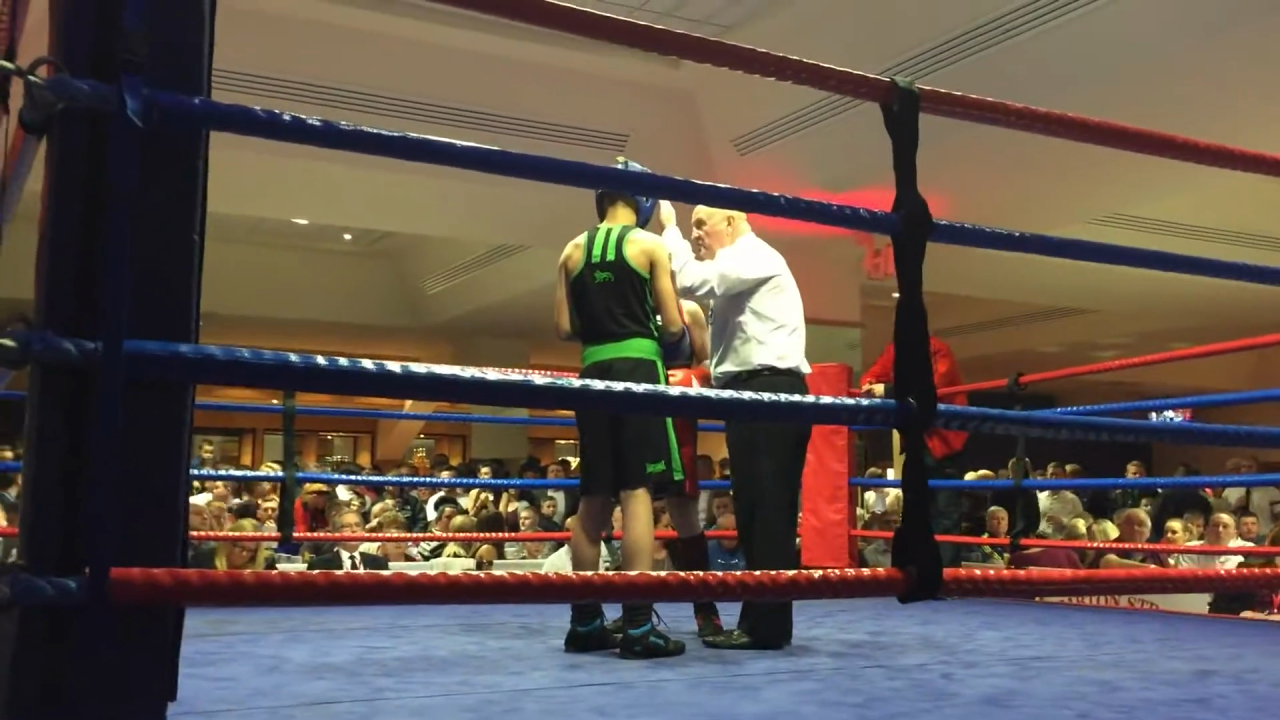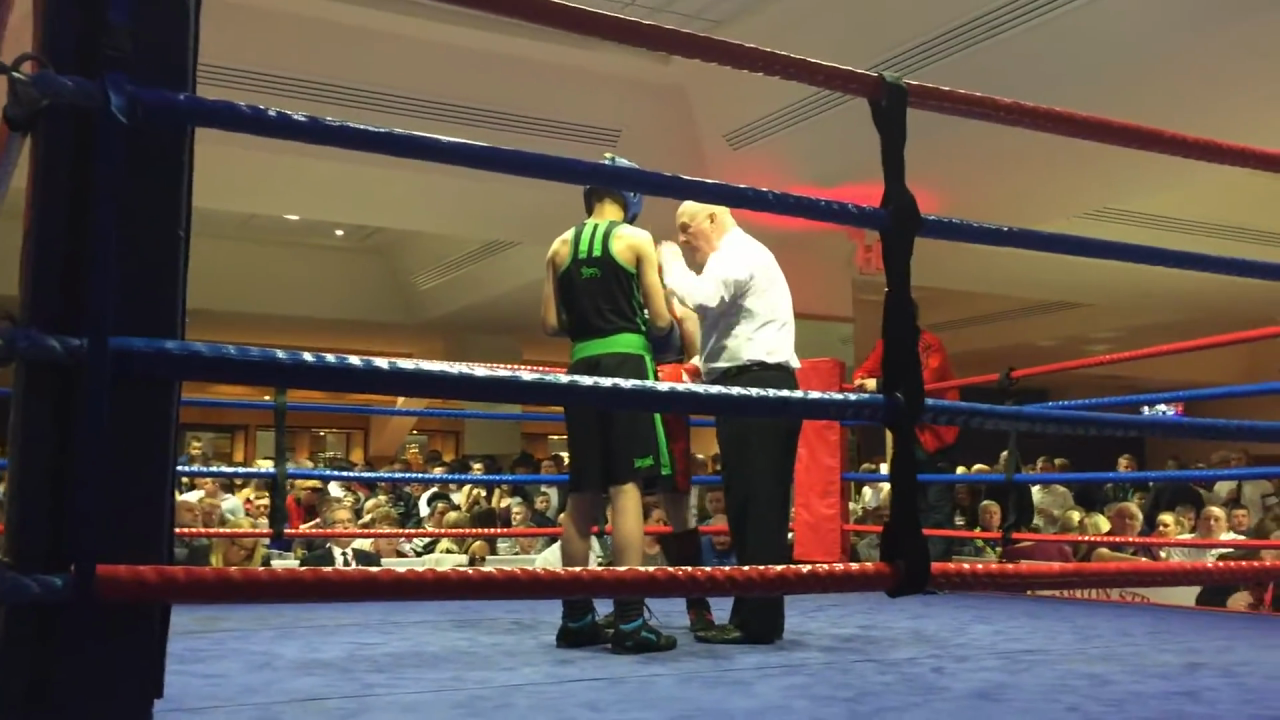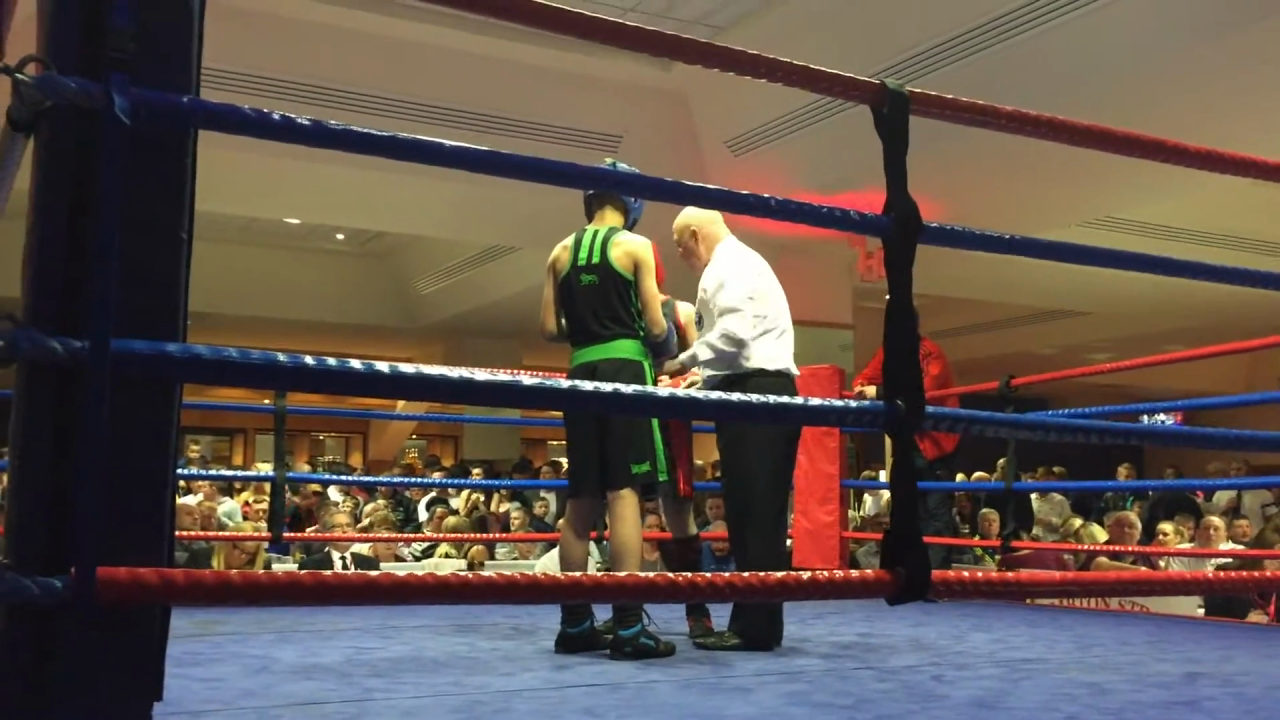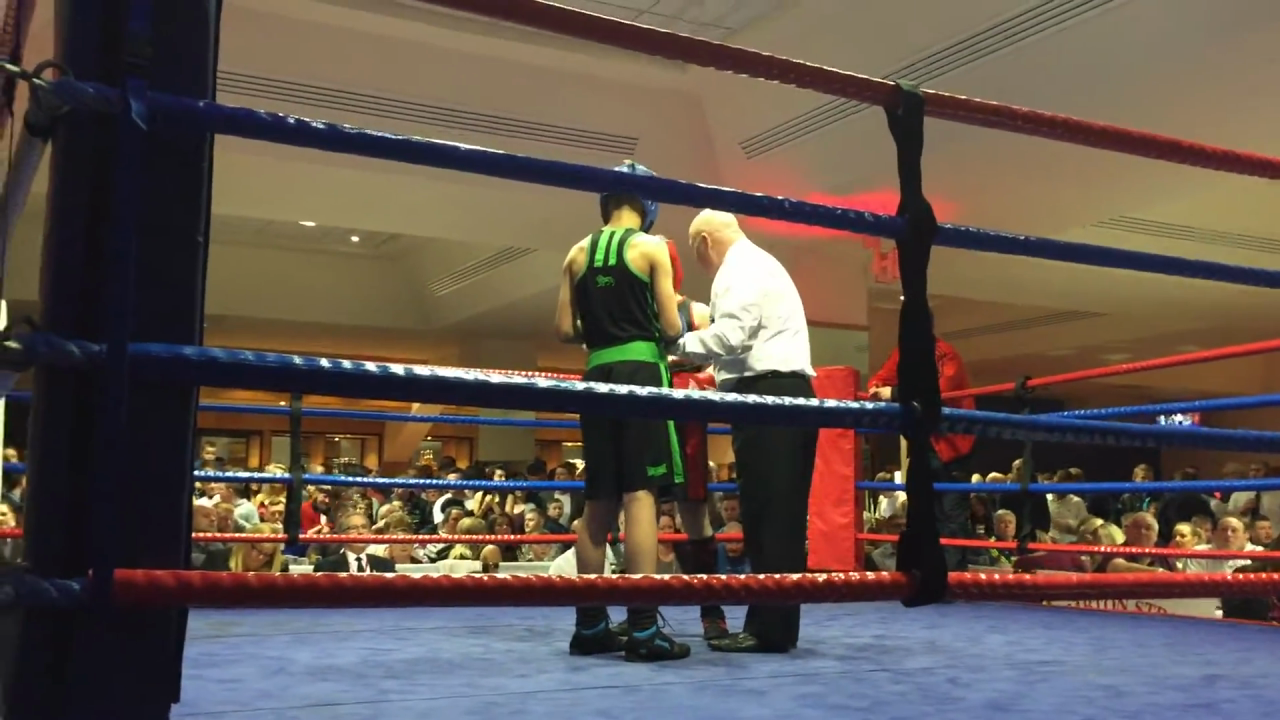
dt=0.3s
person 1, frame 1
left shoulder: (572, 250)
right shoulder: (650, 244)
left elbow: (564, 328)
right elbow: (674, 327)
right wrist: (669, 340)
left hip: (594, 373)
right hip: (638, 369)
left knee: (593, 497)
right knee: (637, 491)
left ankle: (586, 622)
right ankle: (638, 626)
person 1, frame 2
left shoulder: (560, 246)
right shoulder: (636, 239)
left elbow: (551, 324)
right elbow: (660, 321)
right wrist: (648, 328)
left hip: (583, 369)
right hip: (626, 364)
left knee: (583, 494)
right knee: (626, 487)
left ankle: (577, 617)
right ankle: (629, 620)
person 1, frame 3
left shoulder: (561, 252)
right shoulder: (636, 246)
left elbow: (549, 329)
right elbow: (656, 328)
right wrist: (664, 337)
left hip: (582, 374)
right hip: (625, 370)
left knee: (581, 499)
right knee: (623, 492)
left ankle: (575, 623)
right ankle: (628, 626)
person 1, frame 4
left shoulder: (578, 253)
right shoulder: (651, 247)
left elbow: (565, 328)
right elbow: (671, 328)
right wrist: (662, 325)
left hip: (599, 376)
right hip: (641, 372)
left knee: (598, 502)
right knee: (640, 495)
left ankle: (590, 624)
right ankle: (643, 628)
person 2, frame 1
left shoulder: (752, 255)
right shoulder: (744, 265)
left elbow: (691, 281)
left wrist: (669, 229)
left hip: (764, 392)
right hip: (769, 393)
left knee: (761, 508)
right knee: (769, 509)
left ankle: (764, 624)
right ankle: (768, 621)
person 2, frame 2
left shoulder: (737, 252)
right shoulder: (739, 257)
left elbow: (699, 296)
left wrist: (670, 259)
left hip: (754, 386)
right hip: (759, 388)
left knee: (753, 502)
right knee: (759, 503)
left ankle: (755, 618)
right ankle: (760, 615)
person 2, frame 3
left shoulder: (730, 263)
right shoulder: (737, 264)
left elbow: (736, 331)
left wrist: (689, 357)
right wrist: (700, 376)
left hip: (753, 393)
right hip: (763, 394)
left knee: (751, 509)
right knee: (759, 511)
left ankle: (754, 625)
right ankle: (758, 622)
person 2, frame 4
left shoulder: (739, 267)
right shoulder: (761, 263)
left elbow: (731, 333)
left wrist: (682, 344)
right wrist: (712, 369)
left hip: (768, 396)
right hip: (788, 395)
left knee: (768, 511)
right knee: (779, 513)
left ankle: (769, 627)
right ankle: (775, 624)
person 3, frame 1
left shoulder: (686, 310)
left elbow: (710, 364)
left wrist: (692, 379)
left hip: (676, 415)
left knee: (684, 508)
left ankle: (705, 608)
person 3, frame 2
left shoulder: (677, 305)
left elbow: (700, 357)
left wrist: (681, 374)
left hip: (668, 411)
left knee: (676, 503)
left ankle: (698, 604)
person 3, frame 3
left shoulder: (681, 311)
left elbow: (702, 368)
left wrist: (682, 383)
left hip: (669, 418)
left knee: (677, 509)
left ankle: (696, 609)
person 3, frame 4
left shoulder: (696, 312)
left elbow: (715, 370)
left wrist: (690, 384)
left hip: (684, 424)
left knee: (693, 513)
left ankle: (712, 612)
person 4, frame 1
left shoulder: (938, 350)
right shoulder: (895, 350)
left elbow: (933, 384)
right elbow: (875, 374)
left wrist: (888, 390)
right wrist: (870, 386)
left hip: (943, 437)
left knee: (946, 509)
left ankle: (947, 568)
person 4, frame 2
left shoulder: (930, 344)
right shoulder: (887, 344)
left elbow: (925, 381)
right elbow: (866, 370)
left wrist: (881, 385)
right wrist: (862, 382)
left hip: (935, 432)
left knee: (937, 503)
right knee: (915, 503)
left ankle: (939, 561)
person 4, frame 3
left shoulder: (930, 353)
right shoulder: (886, 353)
left elbow: (926, 389)
right elbow: (866, 378)
left wrist: (878, 393)
right wrist: (863, 388)
left hip: (933, 440)
left knee: (936, 511)
right knee: (916, 511)
left ankle: (936, 571)
person 4, frame 4
left shoulder: (945, 354)
left elbow: (941, 390)
right elbow: (880, 379)
left wrist: (896, 394)
right wrist: (877, 390)
left hip: (951, 440)
left knee: (953, 513)
left ankle: (954, 571)
